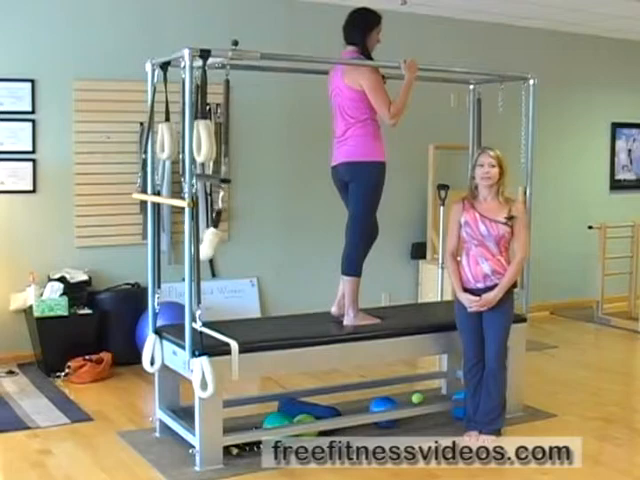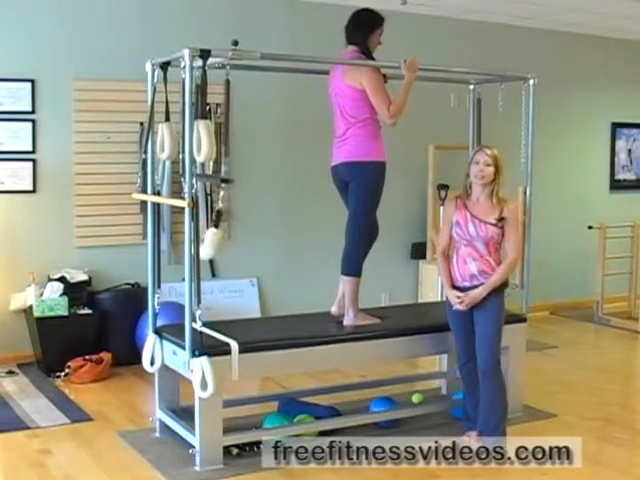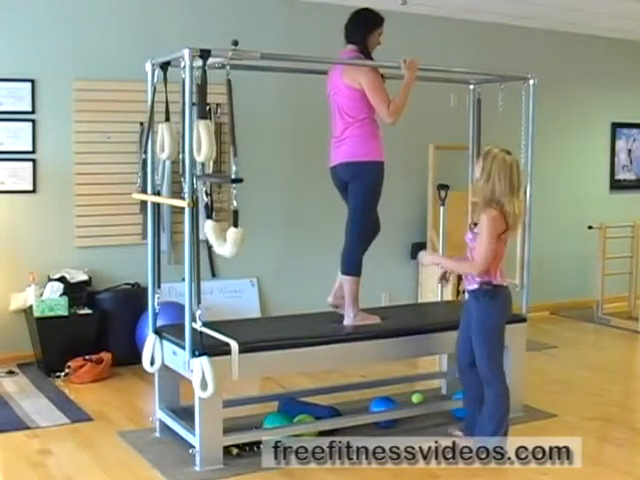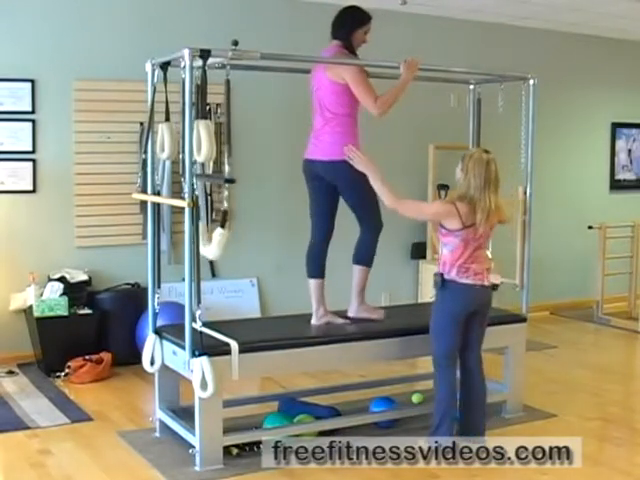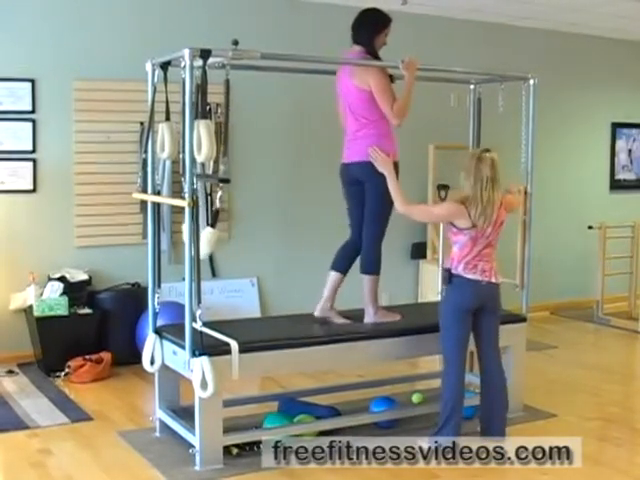
dt=1s
person 1, frame 1
left shoulder: (336, 71)
right shoulder: (364, 69)
right elbow: (390, 116)
right wrist: (409, 79)
left hip: (341, 162)
right hip: (364, 161)
left knee: (365, 230)
right knee: (359, 233)
left ankle: (341, 303)
right ankle: (352, 312)
person 1, frame 2
left shoulder: (337, 70)
right shoulder: (365, 69)
right elbow: (390, 115)
left wrist: (378, 82)
right wrist: (408, 79)
left hip: (341, 162)
right hip: (364, 161)
left knee: (365, 231)
right knee: (359, 233)
left ankle: (342, 303)
right ankle: (351, 312)
person 1, frame 3
left shoulder: (335, 68)
right shoulder: (362, 67)
right elbow: (390, 114)
left wrist: (377, 81)
right wrist: (409, 79)
left hip: (339, 162)
right hip: (363, 161)
left knee: (367, 227)
right knee: (358, 233)
left ankle: (339, 292)
right ankle: (352, 311)
person 1, frame 4
left shoulder: (320, 64)
right shoulder: (346, 63)
right elbow: (377, 107)
right wrist: (406, 77)
left hip: (314, 160)
right hip: (340, 159)
left knee: (320, 234)
right knee: (371, 225)
left ankle: (319, 310)
right ankle: (357, 303)
person 1, frame 5
left shoulder: (343, 70)
right shoulder: (372, 70)
right elbow: (396, 117)
right wrist: (410, 79)
left hip: (350, 163)
right hip: (376, 161)
left knee: (359, 235)
right knee: (373, 235)
left ankle: (326, 303)
right ankle: (372, 310)
person 2, frame 1
left shoulder: (514, 208)
right shoulder: (461, 208)
left elbow: (520, 255)
right elbow: (451, 254)
left wrist: (496, 293)
right wrist: (460, 292)
left hip: (499, 294)
right hip: (467, 294)
left knee: (494, 361)
right knee: (472, 360)
left ankle: (490, 425)
right ankle: (473, 422)
person 2, frame 2
left shoulder: (506, 209)
right shoulder: (454, 206)
left elbow: (512, 257)
right elbow: (442, 251)
left wrist: (481, 292)
right wrist: (448, 288)
left hip: (489, 293)
right hip: (457, 293)
left knee: (488, 364)
right knee: (467, 362)
left ankle: (491, 435)
right ankle: (474, 424)
person 2, frame 3
left shoulder: (491, 215)
right shoulder: (493, 210)
left elbow: (477, 267)
left wrist: (438, 260)
right wrist: (452, 264)
left hip: (489, 298)
right hip: (478, 296)
left knee: (489, 370)
right knee: (466, 363)
left ankle: (490, 439)
right ankle: (475, 427)
person 2, frame 4
left shoulder: (448, 210)
right shoulder: (492, 211)
left elbow: (394, 204)
right elbow: (505, 216)
left wrist: (370, 171)
right wrist: (493, 198)
left hip: (454, 292)
right hip: (482, 292)
left knee: (445, 366)
right knee: (472, 363)
left ankle: (443, 438)
right ankle: (472, 433)
person 2, frame 5
left shoulder: (458, 209)
right shoulder: (501, 206)
left elbow: (405, 208)
right elbow: (517, 197)
left wrist: (388, 173)
right wrist: (515, 190)
left hip: (461, 288)
right hip: (490, 289)
left knee: (454, 365)
right knee: (491, 361)
left ankle: (447, 437)
right ankle: (495, 432)
